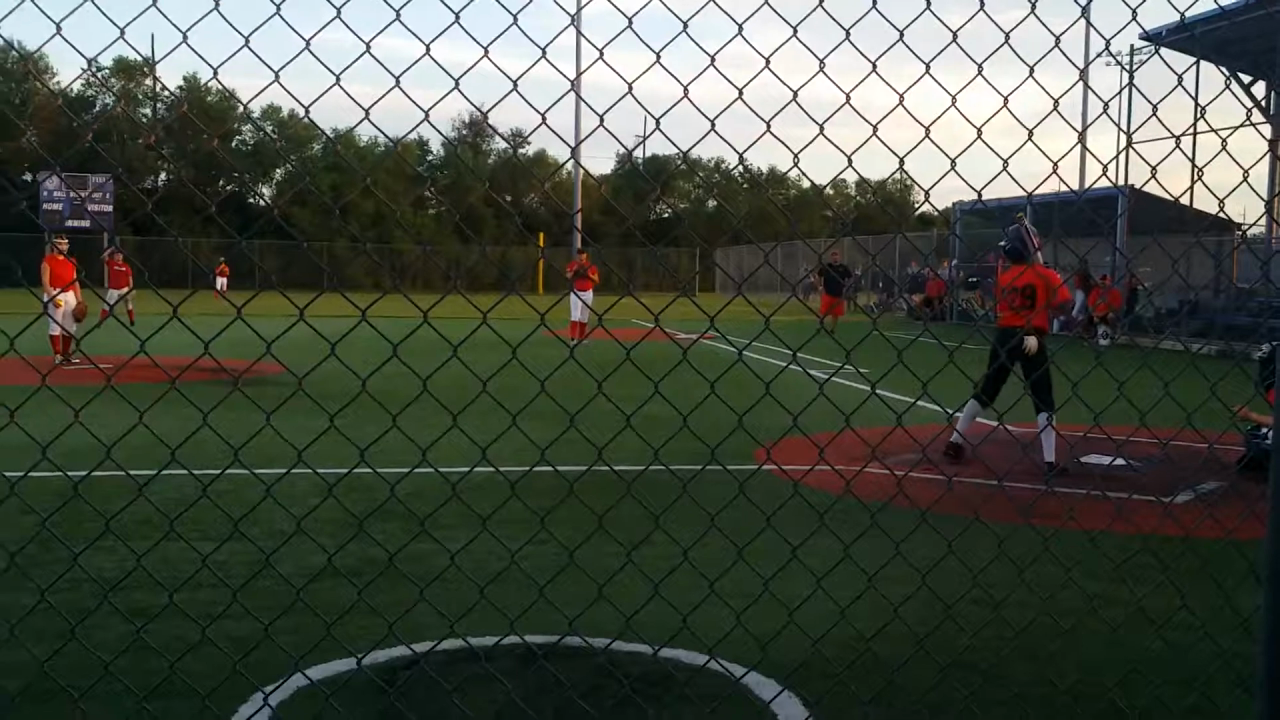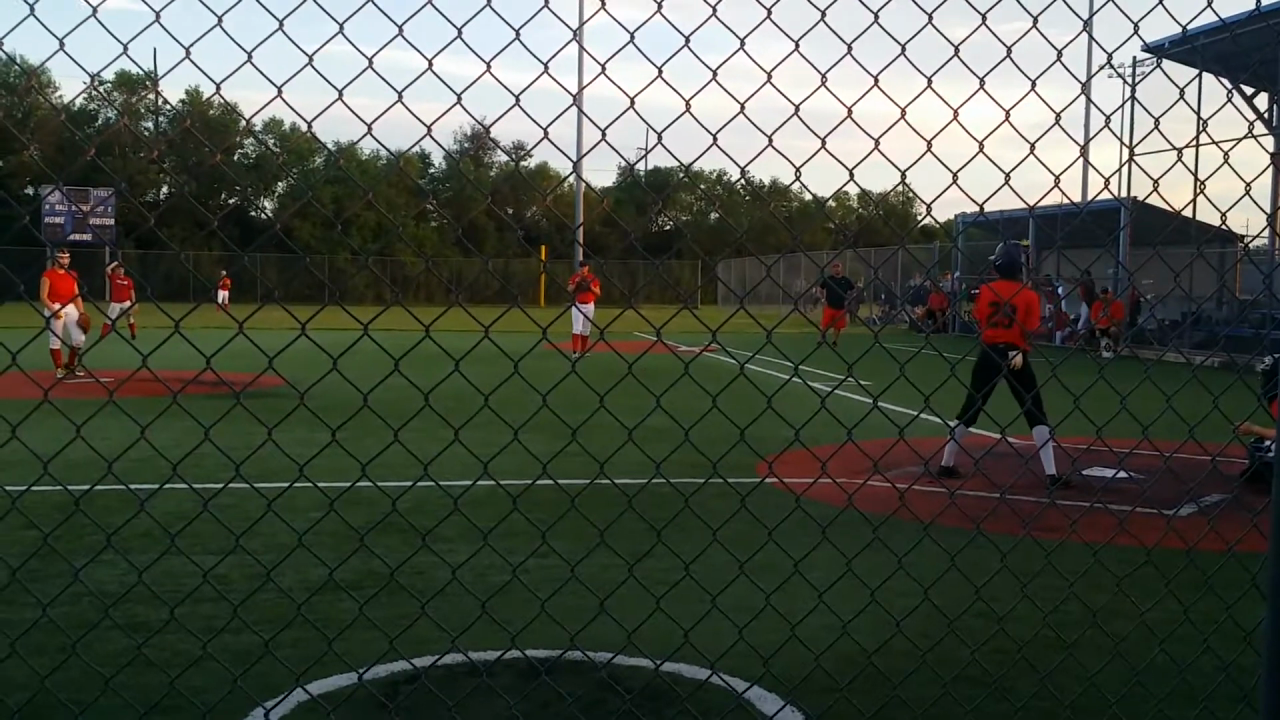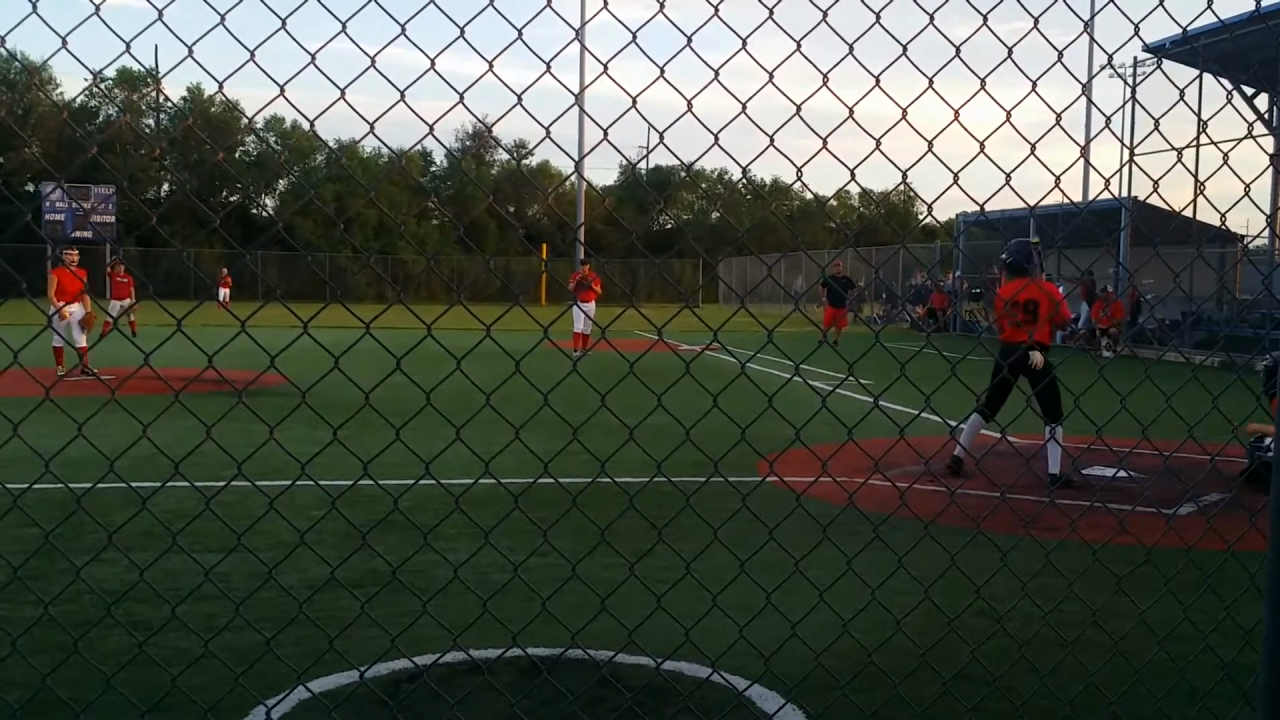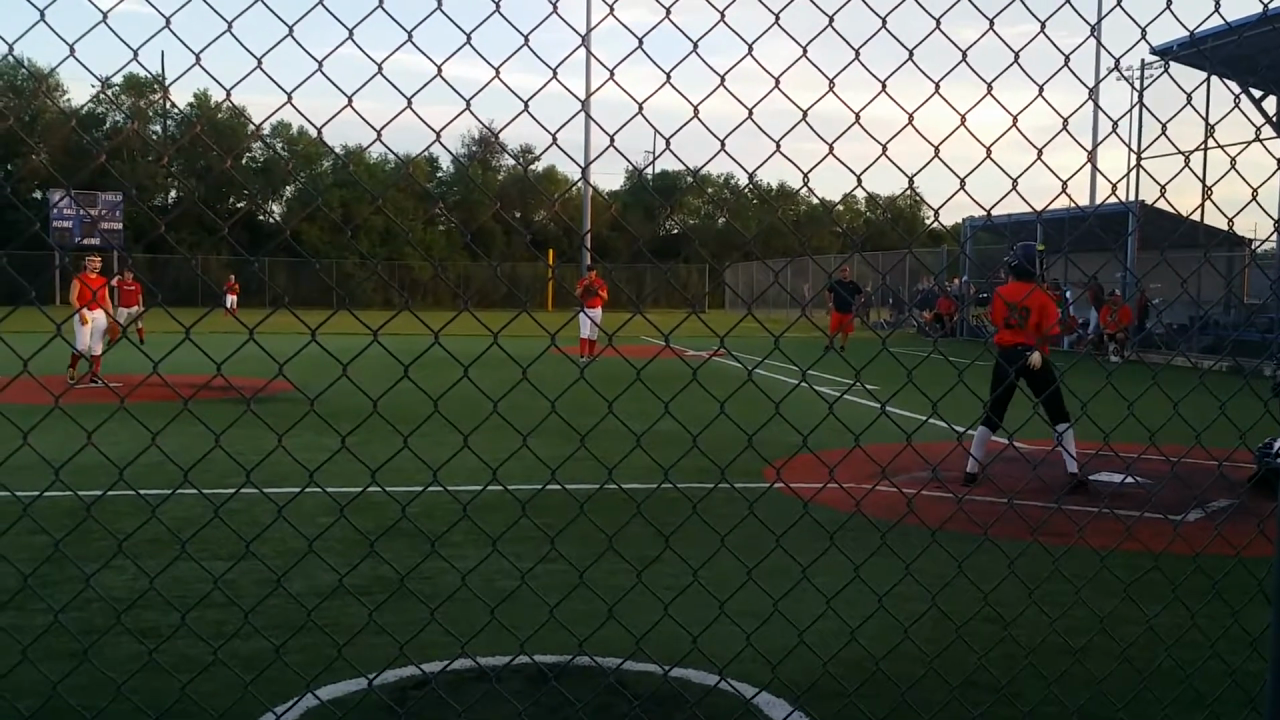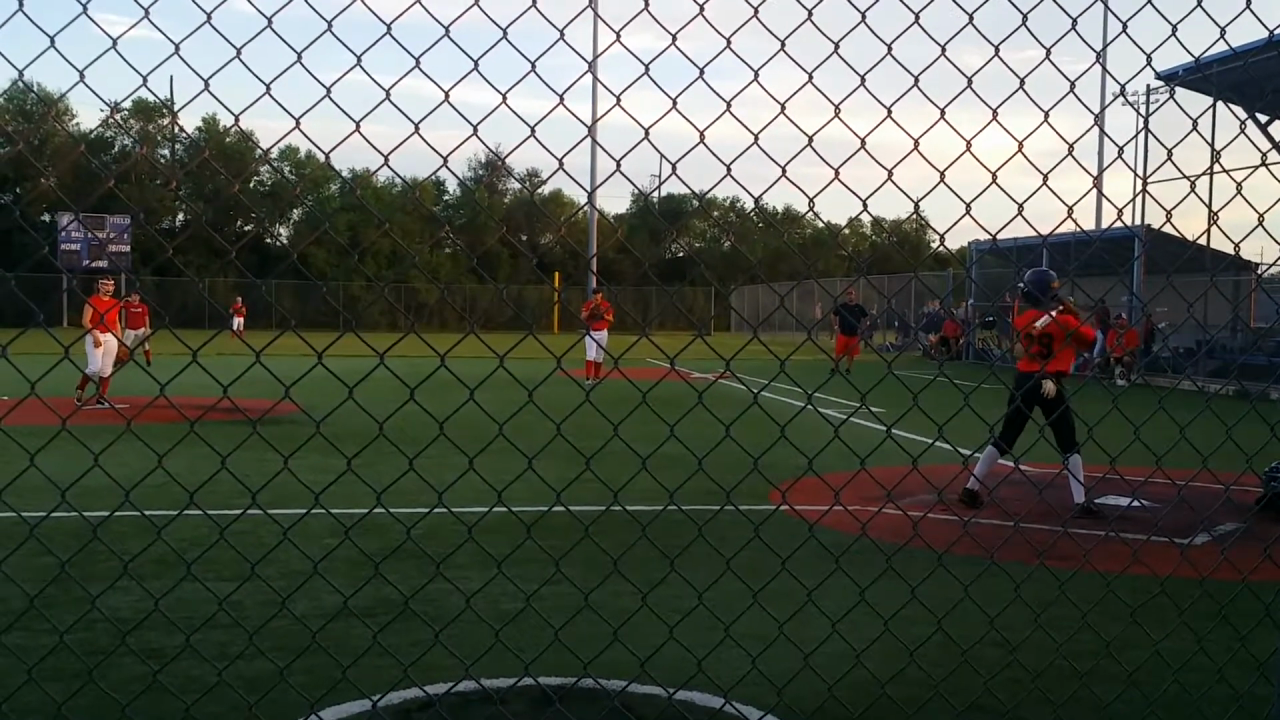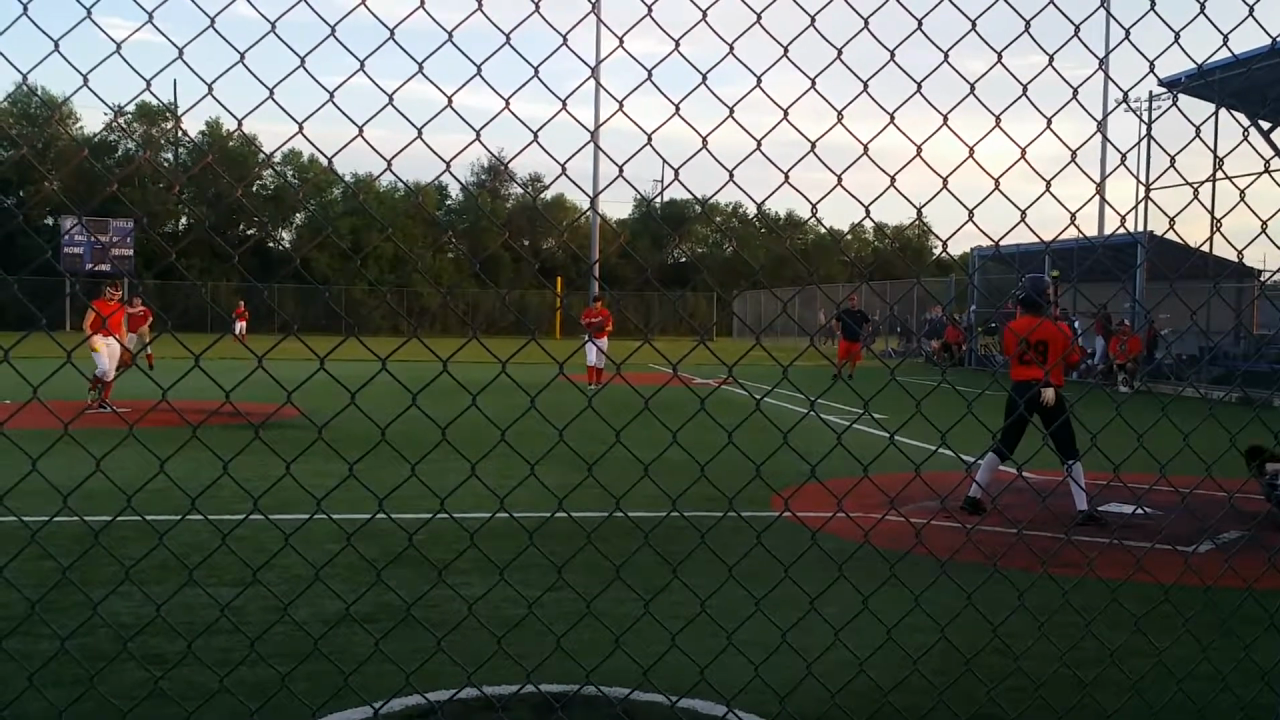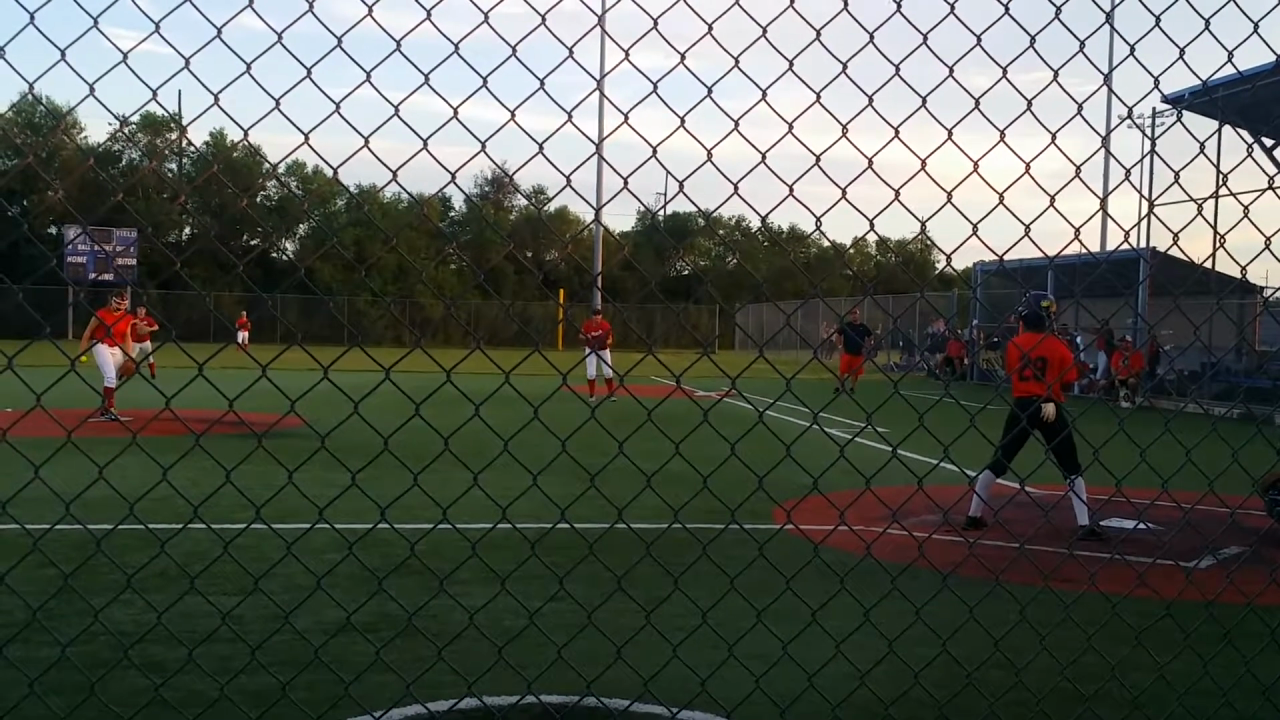
dt=0.5s
person 1, frame 1
left shoulder: (1003, 279)
right shoulder: (1046, 275)
right elbow: (1063, 304)
left hip: (1004, 337)
right hip: (1032, 340)
left knee: (984, 392)
right knee: (1044, 401)
left ankle: (956, 442)
right ankle: (1050, 462)
person 1, frame 2
left shoulder: (985, 291)
right shoulder: (1029, 296)
right elbow: (1030, 333)
left hip: (988, 354)
right hip: (1015, 356)
left knee: (969, 410)
right knee: (1036, 414)
left ankle: (946, 465)
right ankle: (1051, 474)
person 1, frame 3
left shoulder: (1002, 293)
right shoulder: (1048, 290)
left elbow: (1001, 326)
right elbow: (1062, 322)
left hip: (1008, 353)
right hip: (1036, 354)
left knee: (986, 407)
right knee: (1053, 415)
left ankle: (957, 457)
right ankle: (1054, 474)
person 1, frame 4
left shoulder: (1000, 293)
right shoulder: (1043, 297)
right elbow: (1049, 335)
left hip: (1006, 356)
right hip: (1034, 357)
left knee: (992, 415)
right knee: (1060, 416)
left ankle: (971, 471)
right ankle: (1073, 475)
person 1, frame 5
left shoulder: (1020, 321)
right shoulder: (1064, 320)
right elbow: (1092, 340)
right wrist: (1074, 314)
left hip: (1023, 383)
right hip: (1050, 385)
left knee: (1003, 439)
right knee: (1069, 445)
left ankle: (970, 488)
right ankle: (1082, 503)
person 1, frame 6
left shoulder: (1011, 329)
right shoulder: (1060, 330)
right elbow: (1073, 363)
left hip: (1020, 391)
right hip: (1049, 392)
left knee: (1003, 446)
right knee: (1069, 452)
left ankle: (973, 497)
right ankle: (1083, 510)
person 1, frame 7
left shoulder: (1013, 345)
right shoulder: (1059, 347)
right elbow: (1067, 381)
left hip: (1021, 407)
right hip: (1050, 409)
left knee: (999, 462)
right knee: (1072, 468)
left ankle: (973, 516)
right ankle: (1085, 525)
